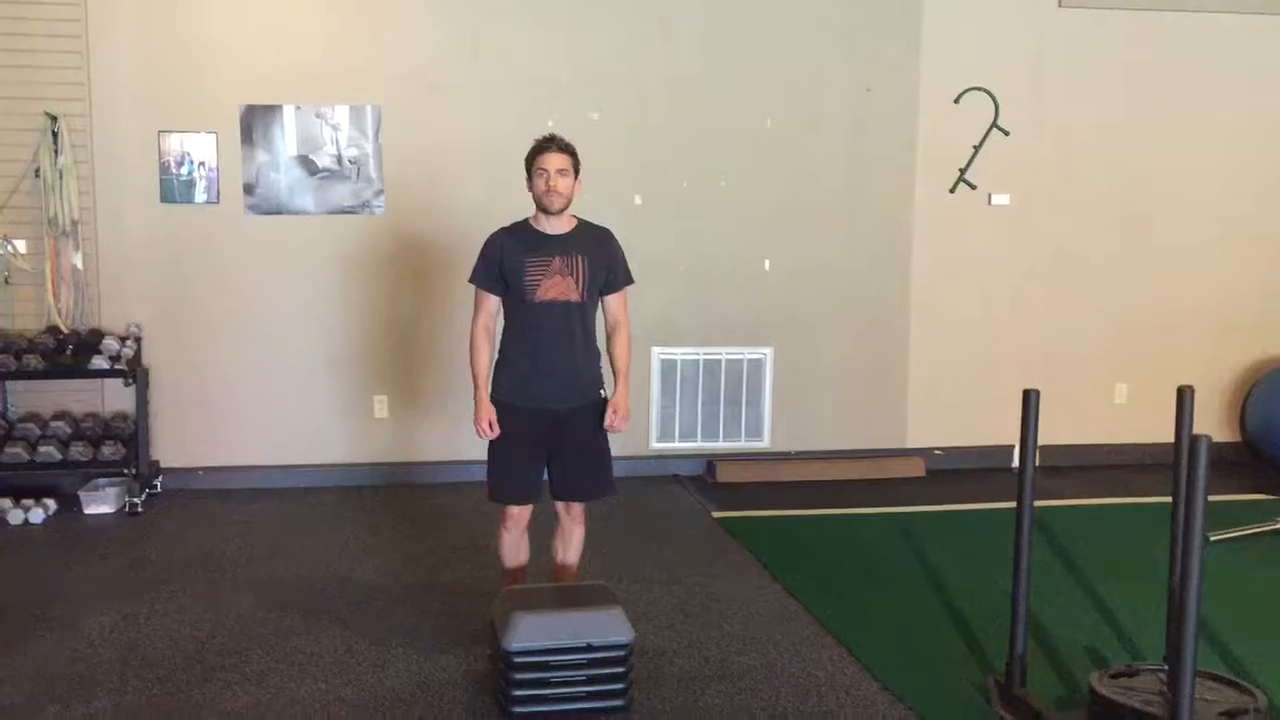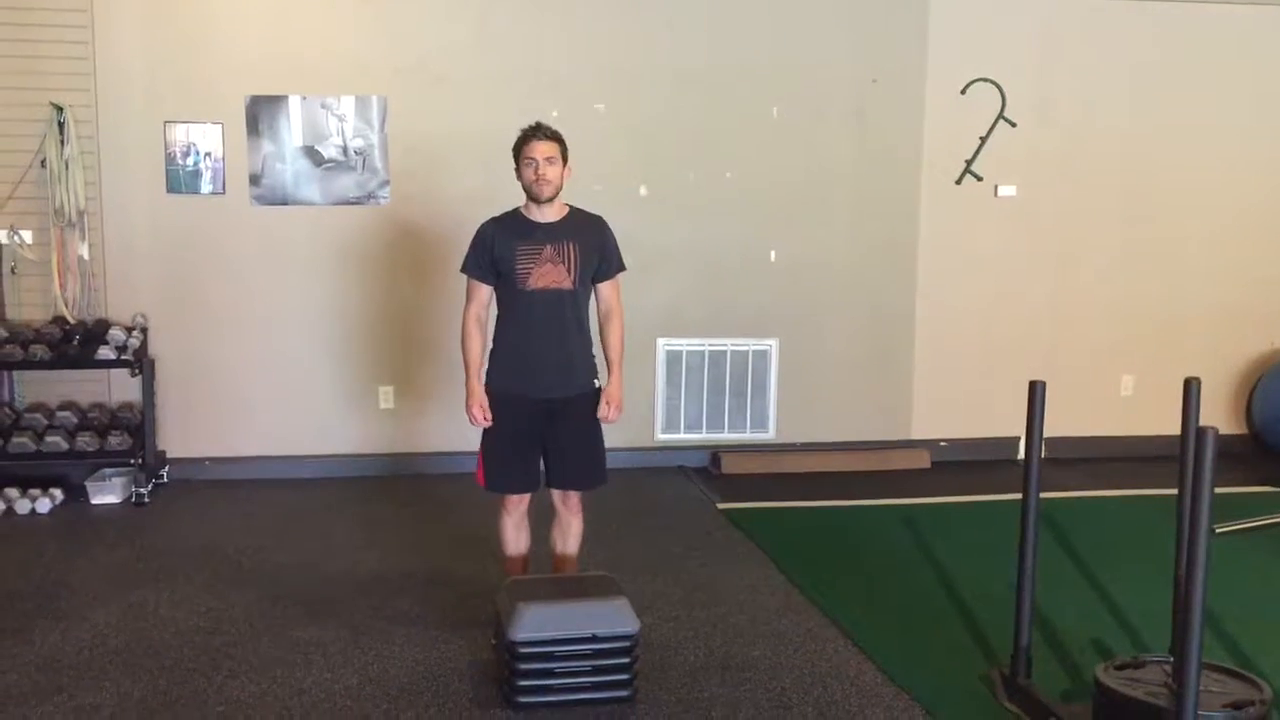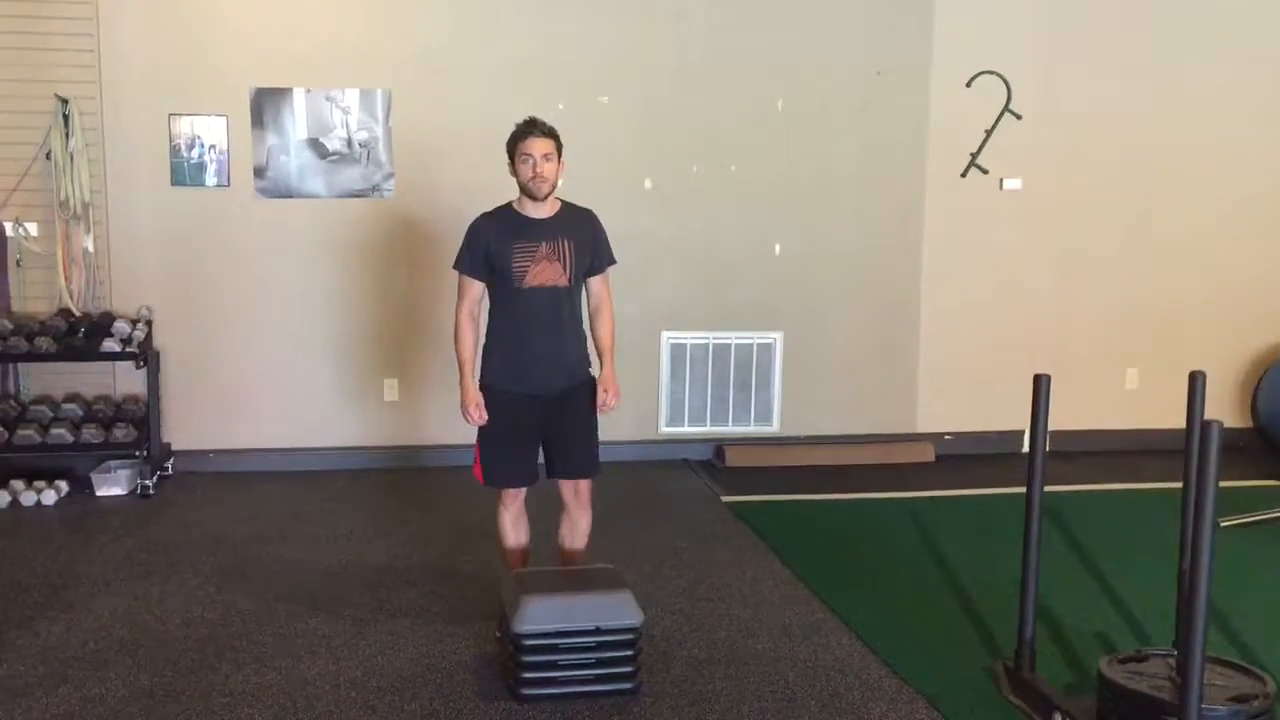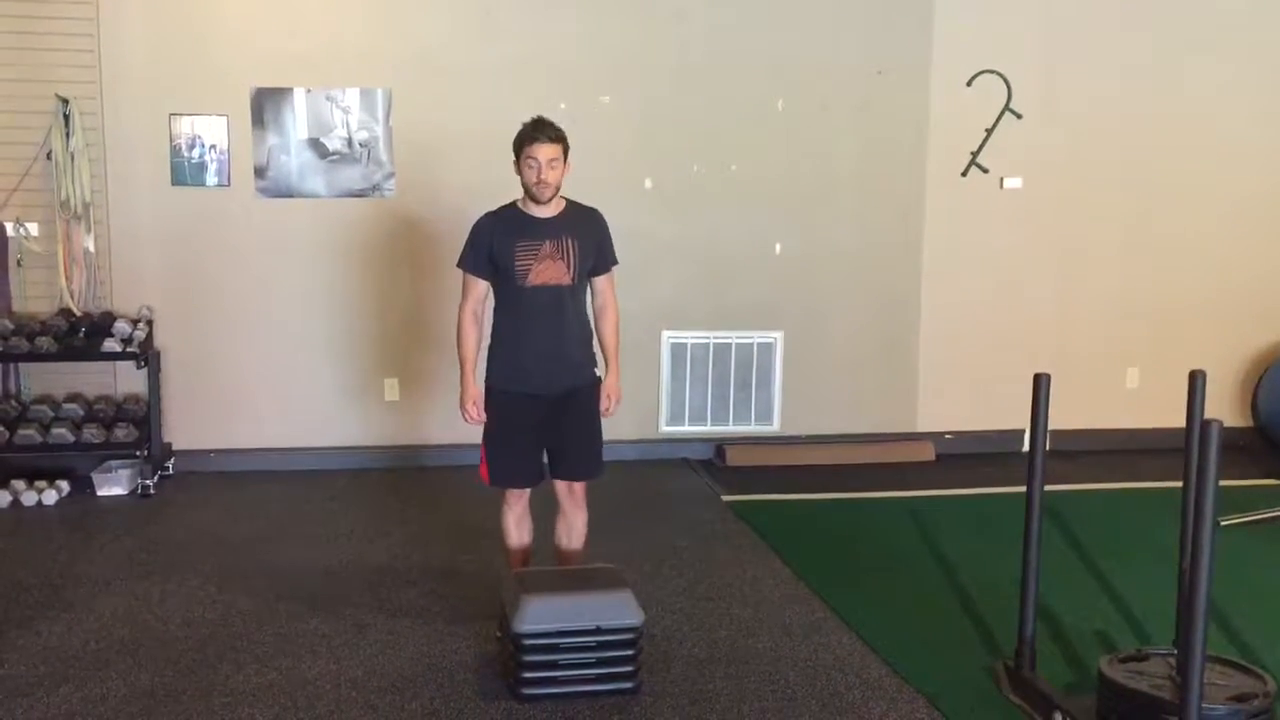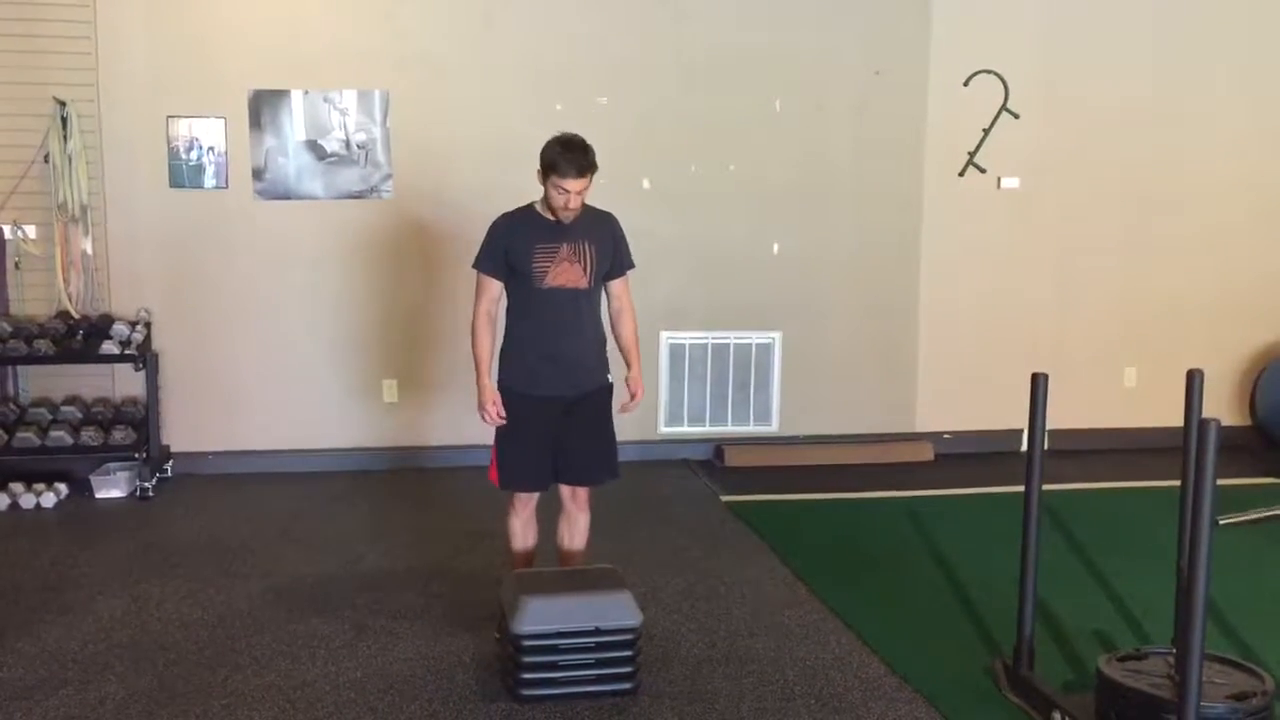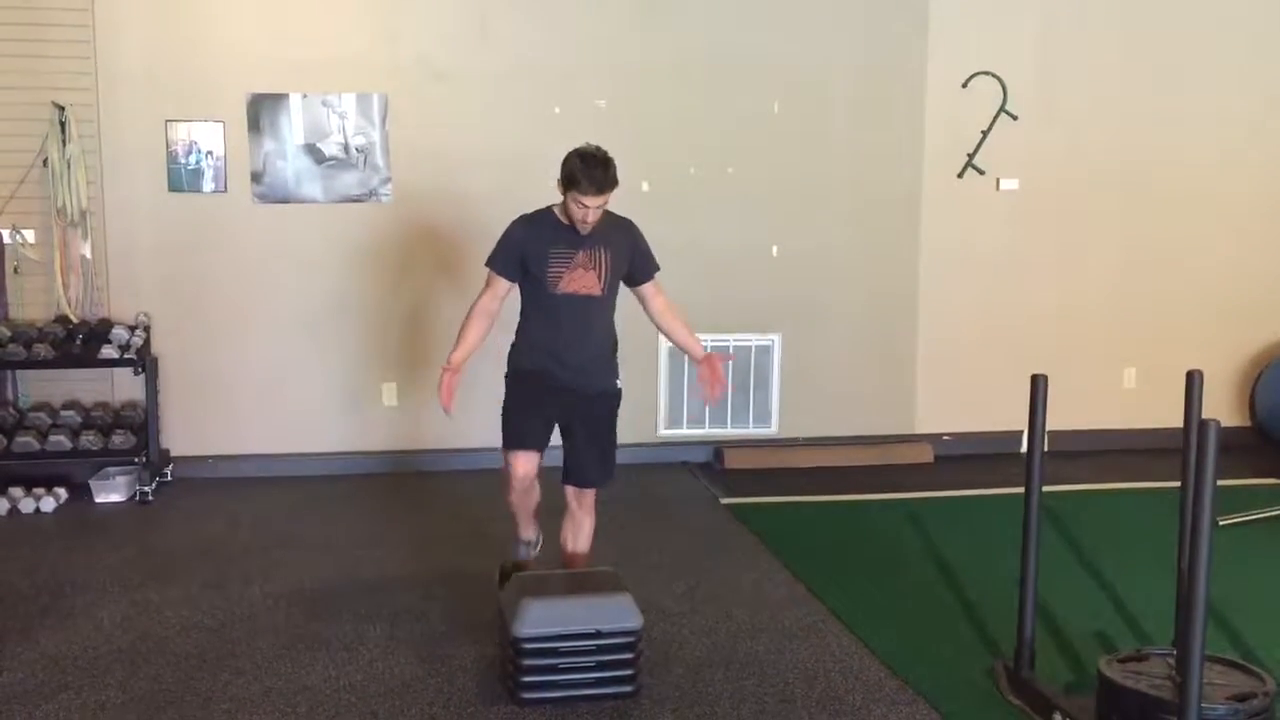
dt=0.4s
person 1, frame 1
left shoulder: (601, 244)
right shoulder: (503, 244)
left elbow: (617, 321)
right elbow: (483, 324)
left wrist: (621, 389)
right wrist: (482, 395)
left hip: (581, 403)
right hip: (516, 403)
left knee: (573, 510)
right knee: (515, 514)
person 1, frame 2
left shoulder: (593, 231)
right shoulder: (494, 234)
left elbow: (610, 309)
right elbow: (475, 313)
left wrist: (615, 378)
right wrist: (473, 384)
left hip: (575, 391)
right hip: (510, 392)
left knee: (569, 500)
right knee: (514, 500)
person 1, frame 3
left shoulder: (584, 225)
right shoulder: (487, 229)
left elbow: (599, 300)
right elbow: (467, 310)
left wrist: (607, 368)
right wrist: (468, 382)
left hip: (571, 384)
right hip: (507, 387)
left knee: (578, 493)
right knee: (512, 493)
person 1, frame 4
left shoulder: (590, 224)
right shoulder: (492, 228)
left elbow: (604, 301)
right elbow: (471, 308)
left wrist: (612, 371)
right wrist: (468, 380)
left hip: (576, 385)
right hip: (511, 388)
left knee: (573, 492)
right knee: (516, 494)
person 1, frame 5
left shoulder: (605, 228)
right shoulder: (509, 230)
left elbow: (620, 303)
right elbow: (485, 309)
left wrist: (634, 366)
right wrist: (484, 380)
left hip: (588, 388)
right hip: (523, 389)
left knee: (577, 495)
right knee: (523, 498)
person 1, frame 6
left shoulder: (624, 235)
right shoulder: (526, 232)
left elbow: (655, 300)
right elbow: (489, 301)
left wrist: (699, 354)
right wrist: (455, 362)
left hip: (597, 385)
right hip: (534, 373)
left knee: (583, 497)
right knee: (521, 471)
right ankle: (525, 542)
